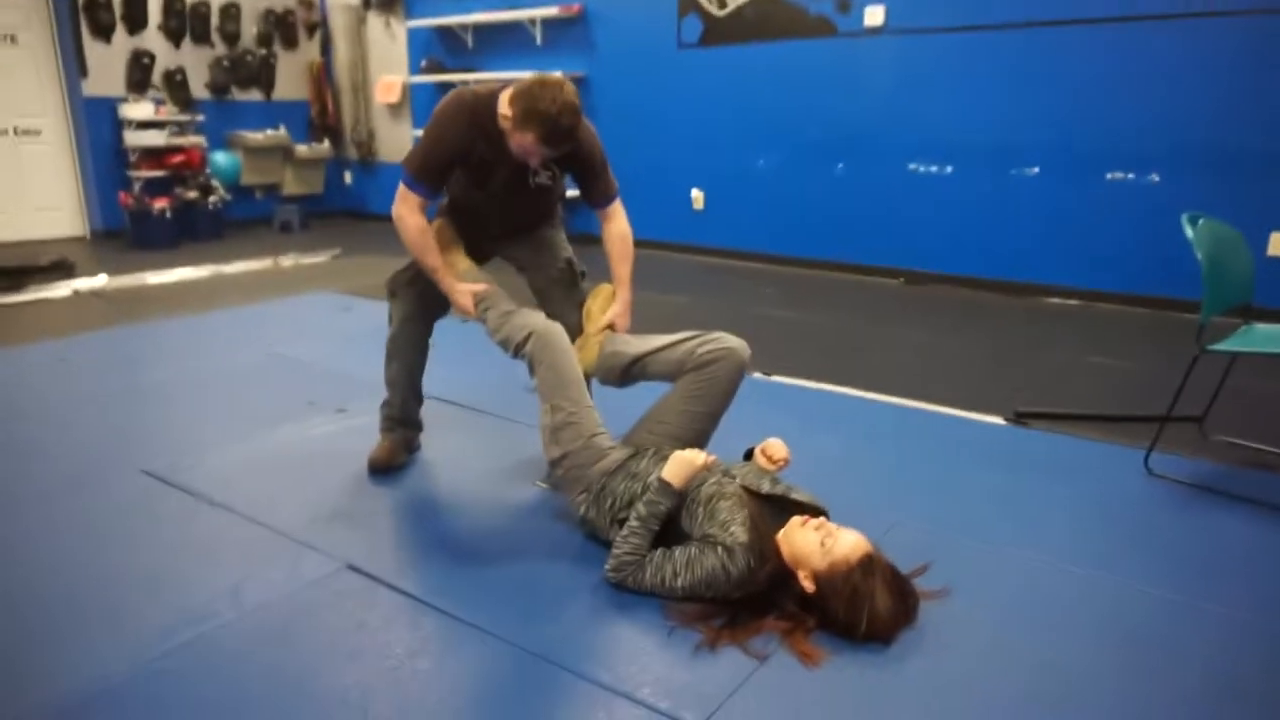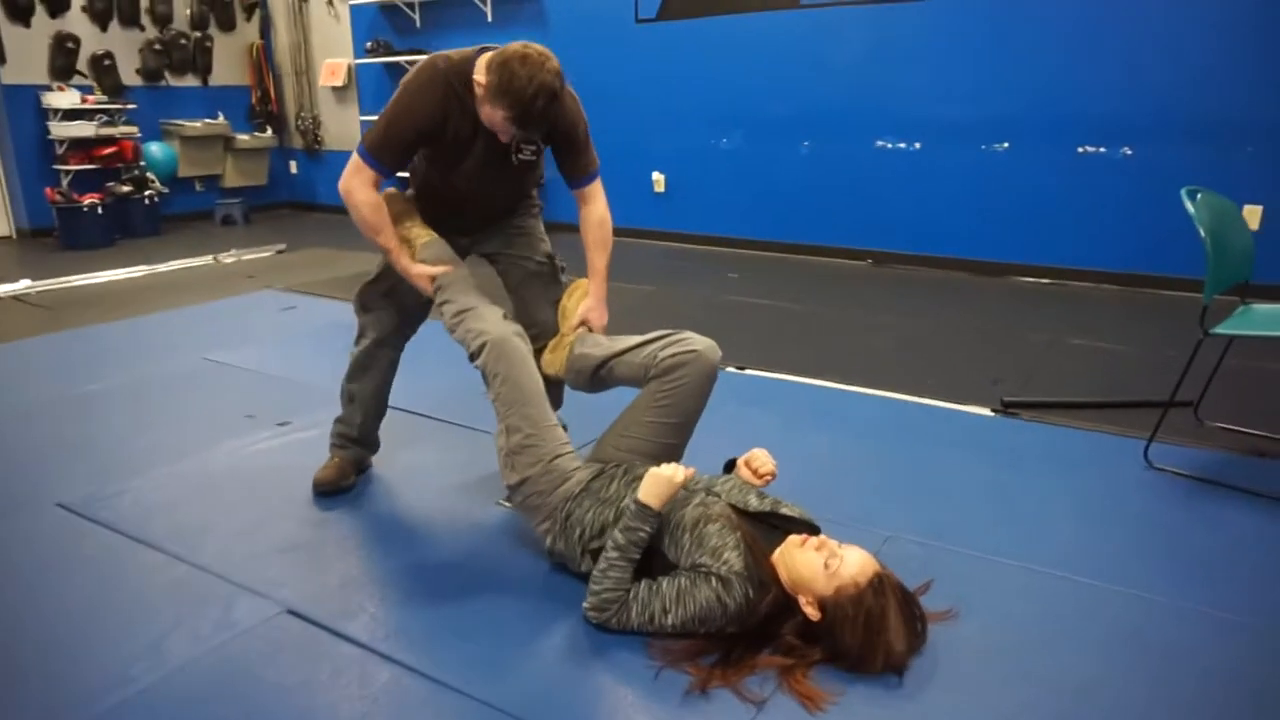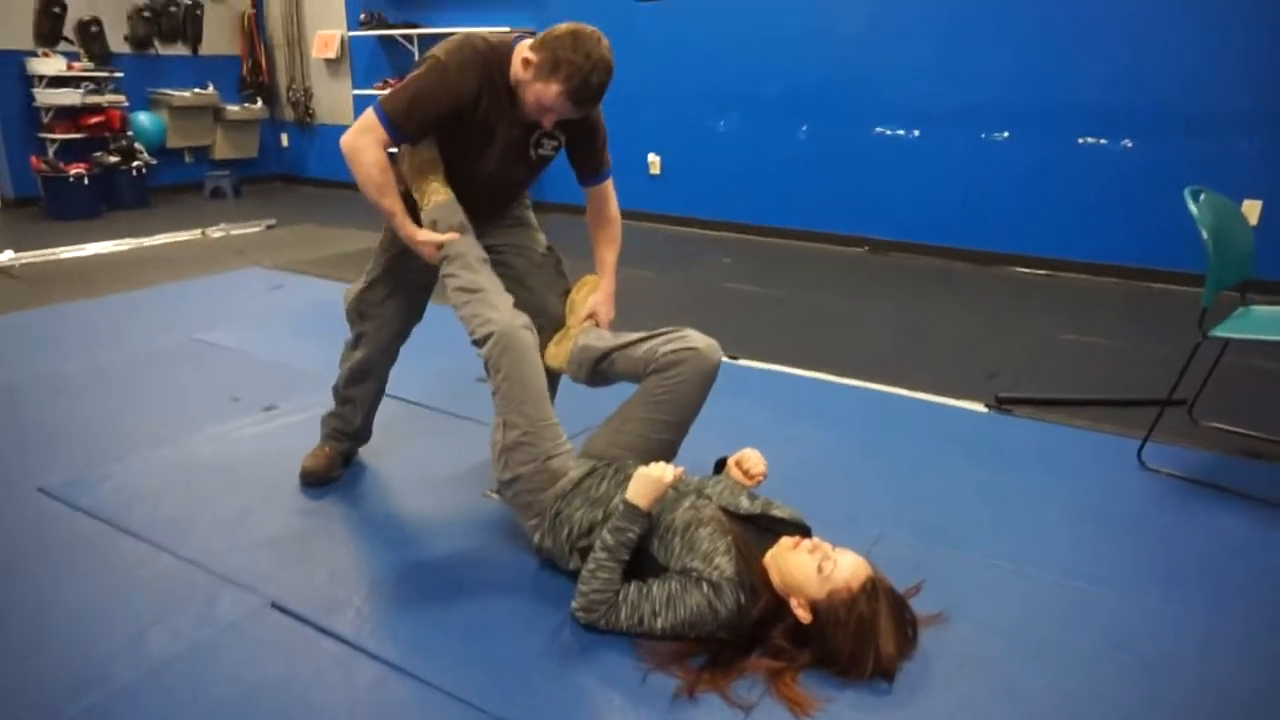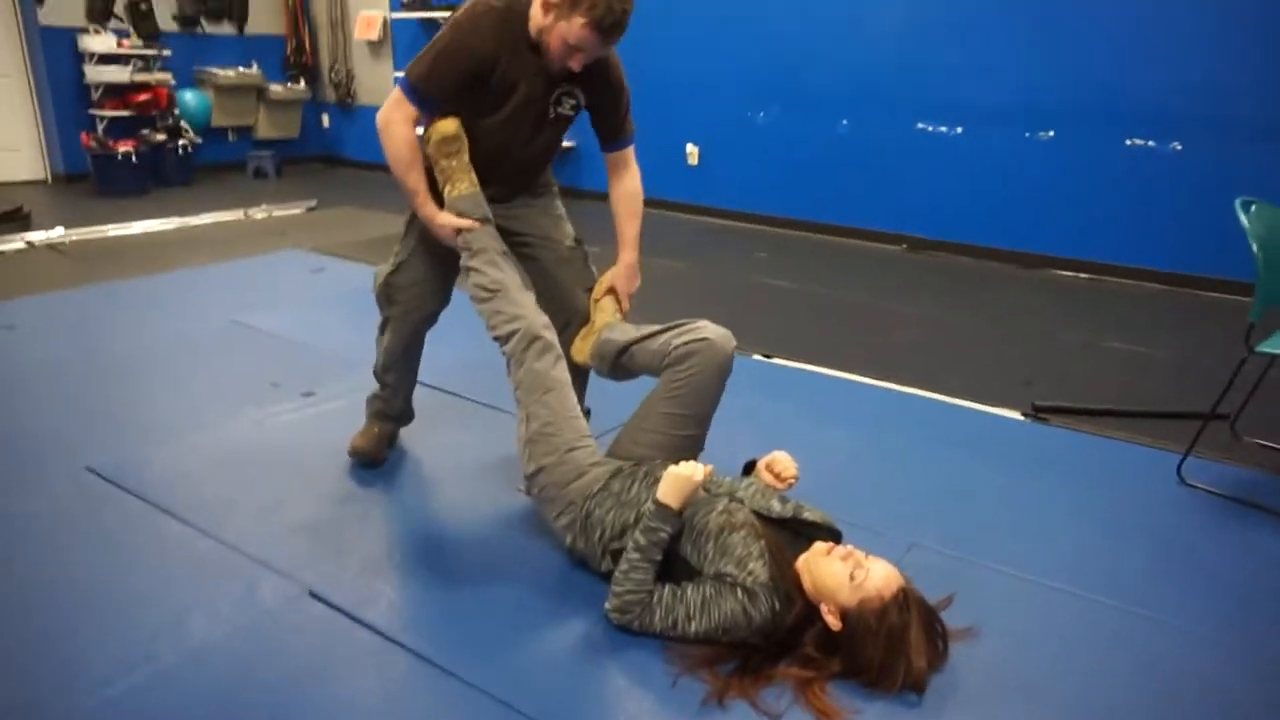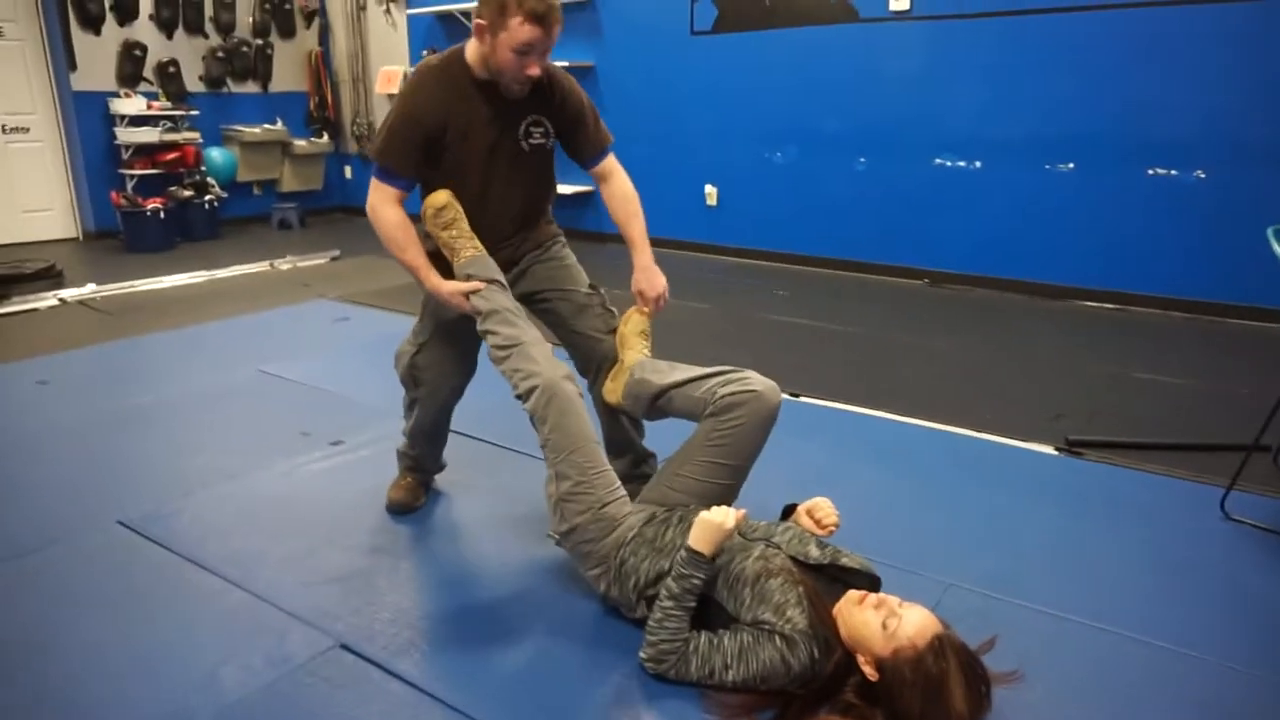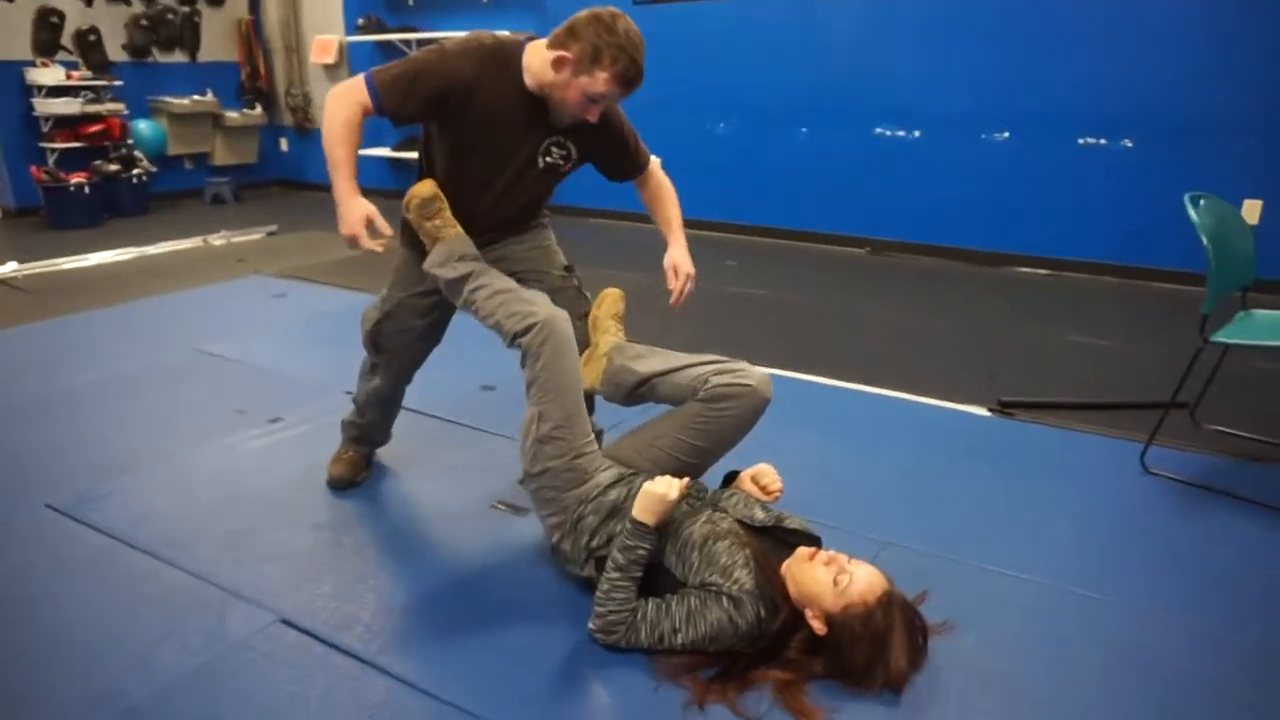
dt=0.5s
person 1, frame 1
left shoulder: (734, 563)
right shoulder: (798, 512)
left elbow: (623, 570)
left wrist: (666, 487)
right wrist: (760, 462)
left hip: (604, 484)
right hip: (645, 461)
left knee: (543, 334)
right knee: (725, 353)
left ankle: (471, 282)
right ankle: (600, 348)
person 1, frame 2
left shoulder: (729, 595)
right shoulder: (779, 525)
left elbow: (604, 605)
left wrist: (645, 506)
right wrist: (743, 475)
left hip: (578, 499)
right hip: (596, 466)
left knee: (497, 342)
right knee: (694, 353)
left ankle: (426, 247)
right ankle: (572, 352)
person 1, frame 3
left shoulder: (721, 598)
right shoulder: (783, 526)
left elbow: (594, 608)
left wrist: (634, 507)
right wrist: (730, 473)
left hip: (562, 507)
right hip: (607, 473)
left knee: (507, 332)
right knee: (696, 354)
left ankle: (442, 210)
right ankle: (580, 346)
person 1, frame 4
left shoulder: (755, 605)
right shoulder: (813, 536)
left elbow: (627, 607)
left wrist: (666, 507)
right wrist: (762, 475)
left hip: (591, 504)
right hip: (638, 476)
left knee: (531, 339)
right knee: (708, 344)
left ankle: (465, 197)
right ankle: (603, 339)
person 1, frame 5
left shoulder: (790, 652)
right shoulder: (854, 578)
left elbow: (662, 657)
left wrist: (696, 555)
right wrist: (798, 517)
left hip: (624, 552)
right hip: (672, 520)
left knee: (552, 388)
right knee: (753, 396)
left ankle: (472, 261)
right ankle: (636, 378)
person 1, frame 6
left shoulder: (738, 611)
right shoulder: (792, 540)
left elbow: (611, 626)
left wrist: (642, 523)
right wrist: (739, 486)
left hip: (586, 512)
right hip: (628, 482)
left knee: (547, 325)
right knee: (746, 387)
left ankle: (449, 253)
right ankle: (610, 364)
person 2, frame 1
left shoulder: (575, 135)
right shoulder: (459, 116)
left elbow: (611, 215)
right elbow: (406, 210)
left wrist: (622, 298)
right wrist: (449, 285)
left hip: (534, 229)
right hip: (465, 223)
left knee: (571, 325)
right knee: (409, 311)
right ankle: (399, 431)
person 2, frame 2
left shoulder: (558, 107)
right shoulder: (434, 84)
left elbow: (590, 198)
right elbow: (356, 183)
left wrist: (596, 291)
right wrist: (404, 263)
left hip: (509, 219)
right hip: (434, 219)
left knee: (548, 327)
right knee: (381, 326)
right ankle: (349, 449)
person 2, frame 3
left shoulder: (576, 105)
right shoulder: (462, 65)
left elbow: (601, 197)
right elbow: (359, 141)
left wrist: (605, 286)
right wrist: (407, 231)
left hip: (502, 214)
right hip: (426, 213)
left knee: (553, 317)
right knee: (378, 327)
right ankle: (340, 437)
person 2, frame 4
left shoulder: (602, 69)
left elbow: (622, 165)
right elbow: (395, 120)
left wrist: (628, 260)
right wrist: (428, 212)
left hip: (528, 195)
left knee: (577, 309)
right knee: (407, 306)
right ankle: (386, 415)
person 2, frame 5
left shoulder: (556, 89)
right shoulder: (429, 92)
left elbow: (608, 174)
right elbow: (383, 202)
left wrist: (643, 261)
right wrist: (432, 281)
left hip: (538, 249)
left knee: (609, 354)
right knee: (433, 379)
left ankle: (631, 475)
right ankle: (417, 468)
person 2, frame 6
left shoulder: (598, 115)
right shoulder: (465, 66)
left elbow: (648, 174)
right elbow: (345, 99)
left wrist: (676, 242)
right wrist: (347, 197)
left hip: (518, 234)
left knee: (576, 340)
right knee: (392, 345)
right ankle: (360, 440)
